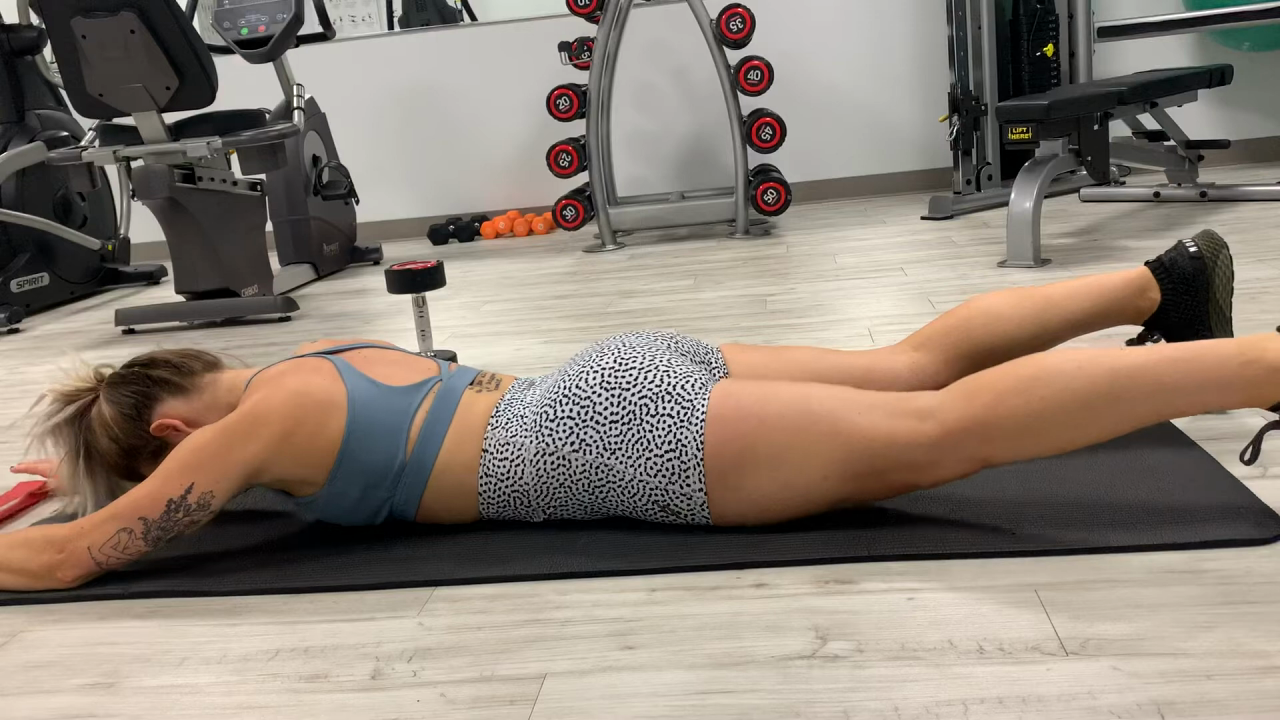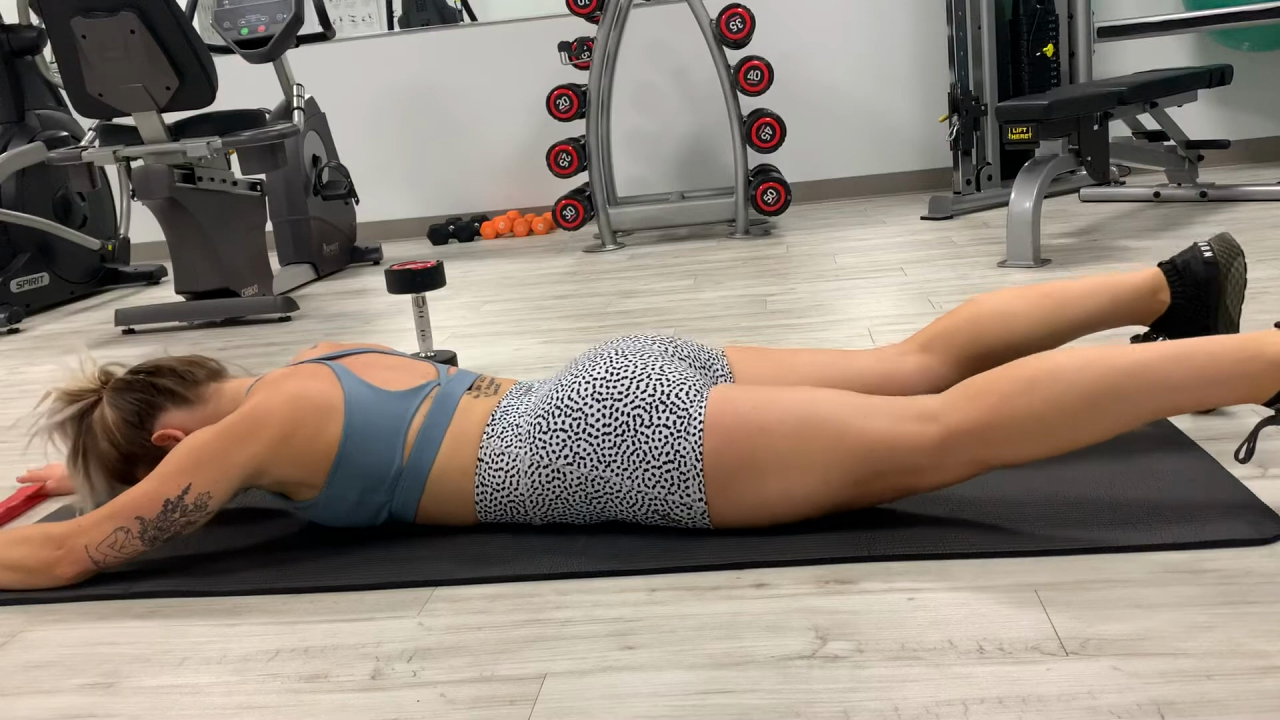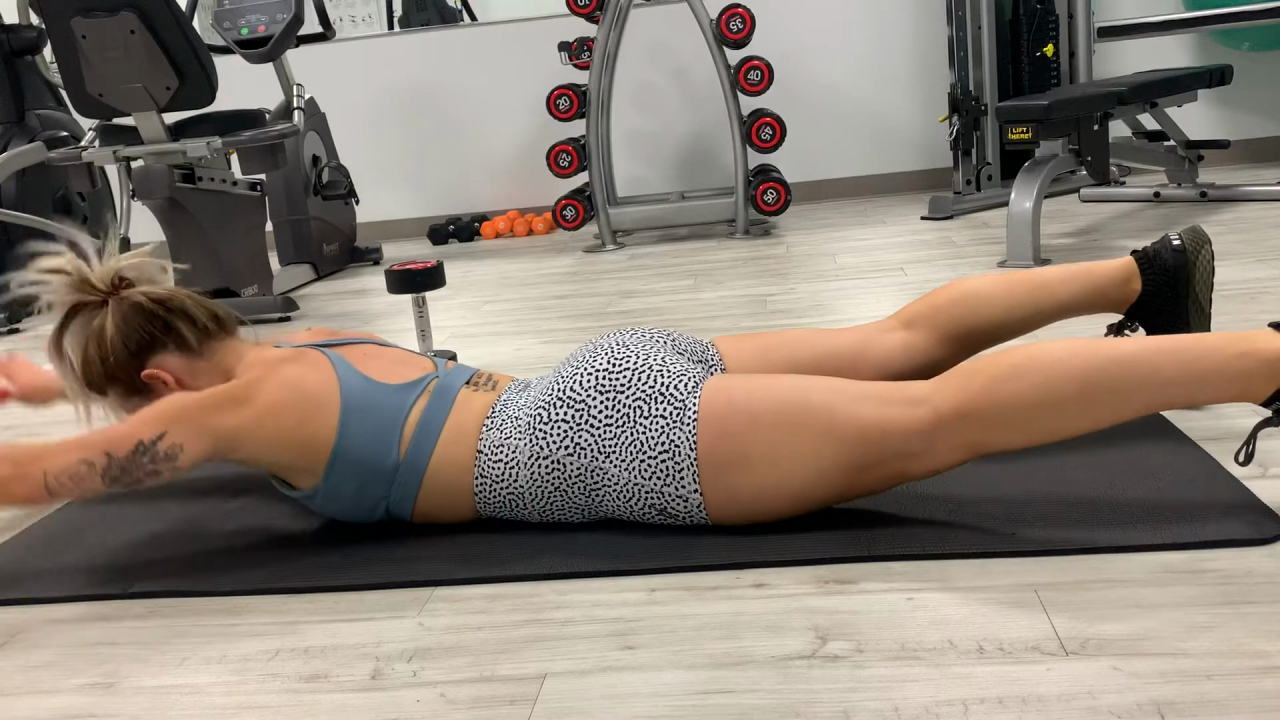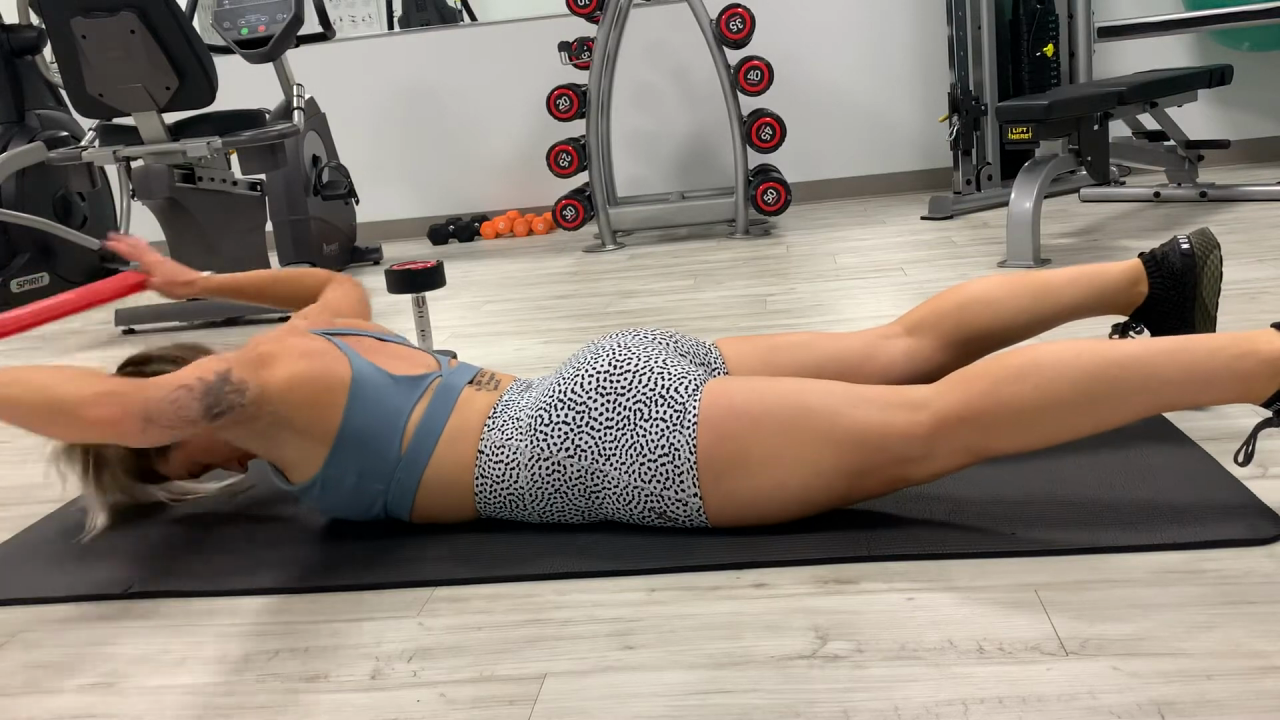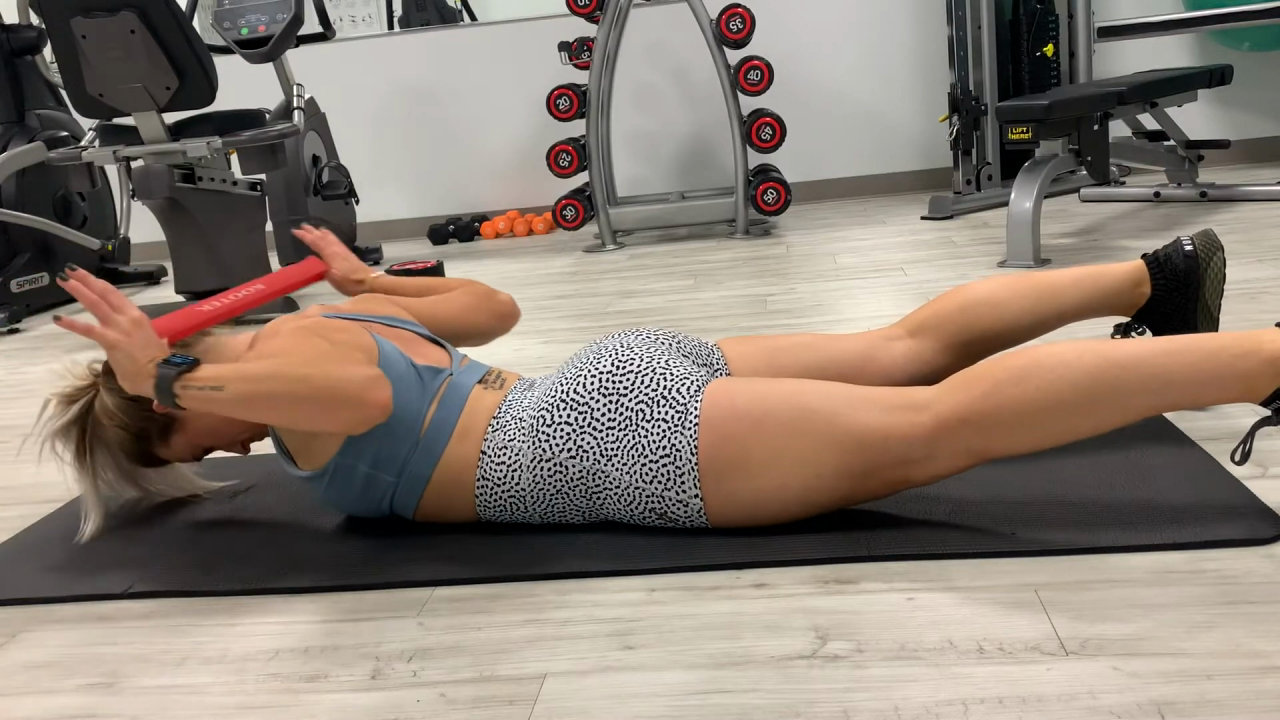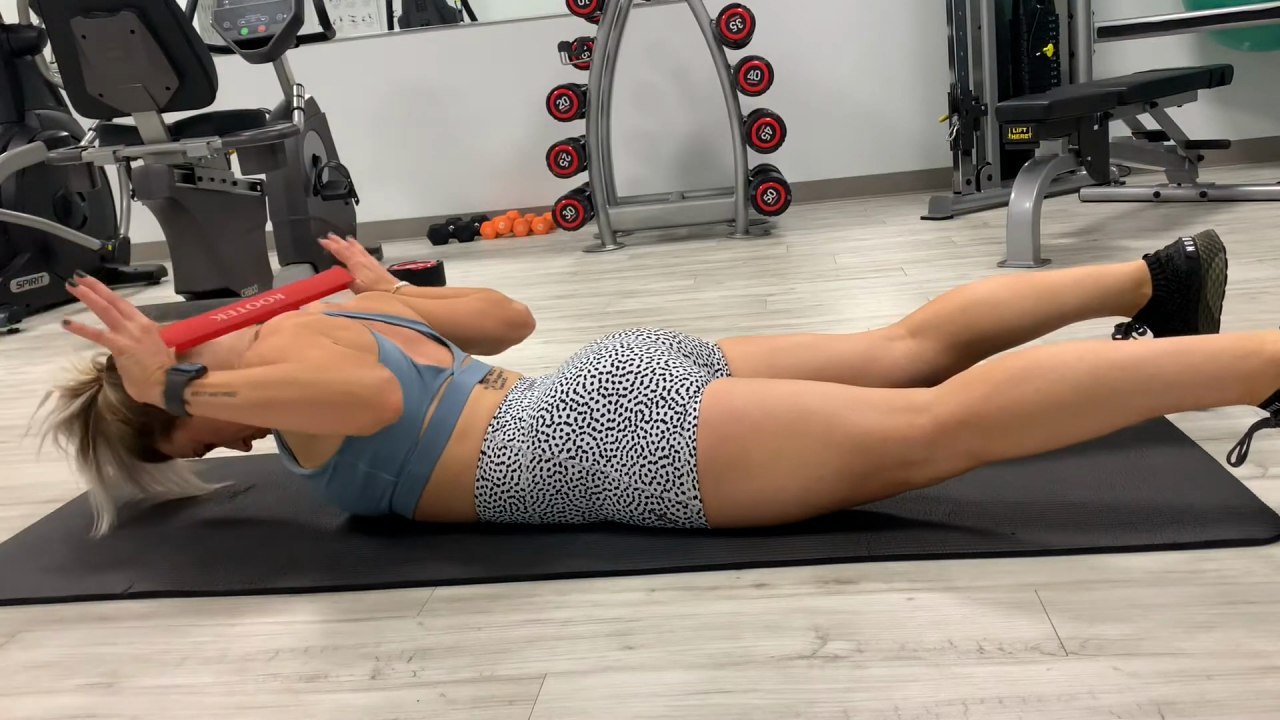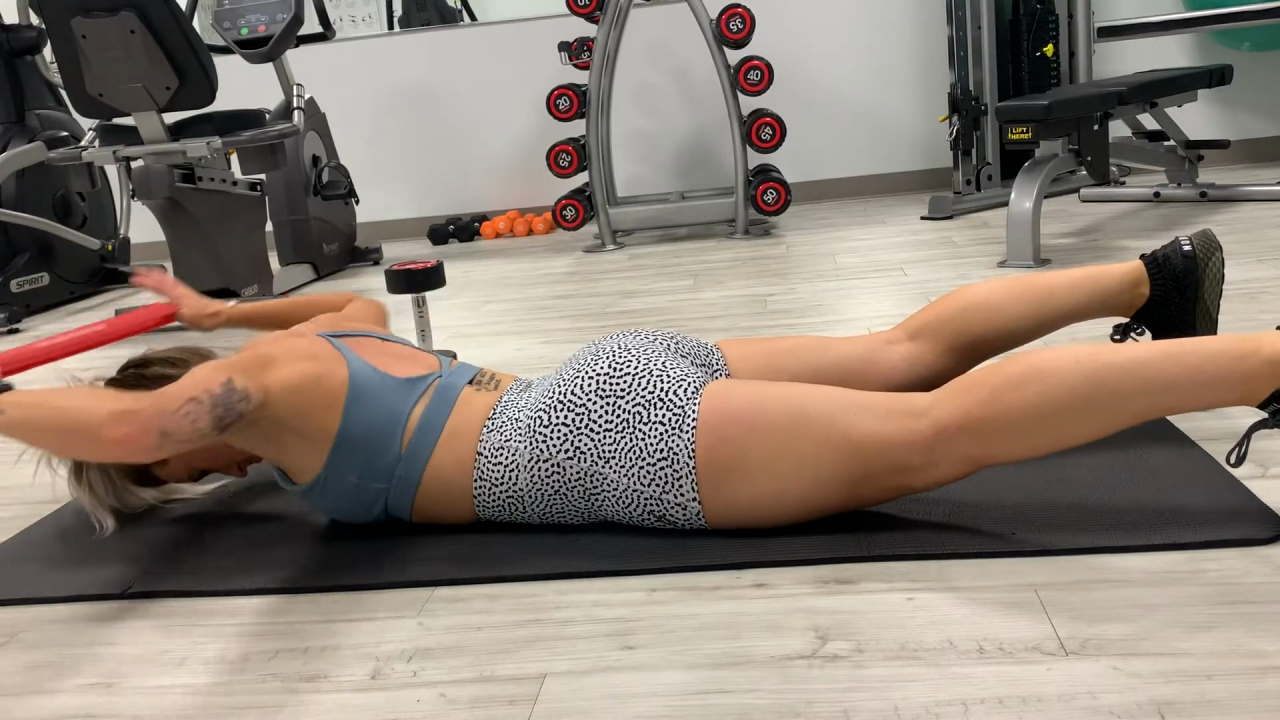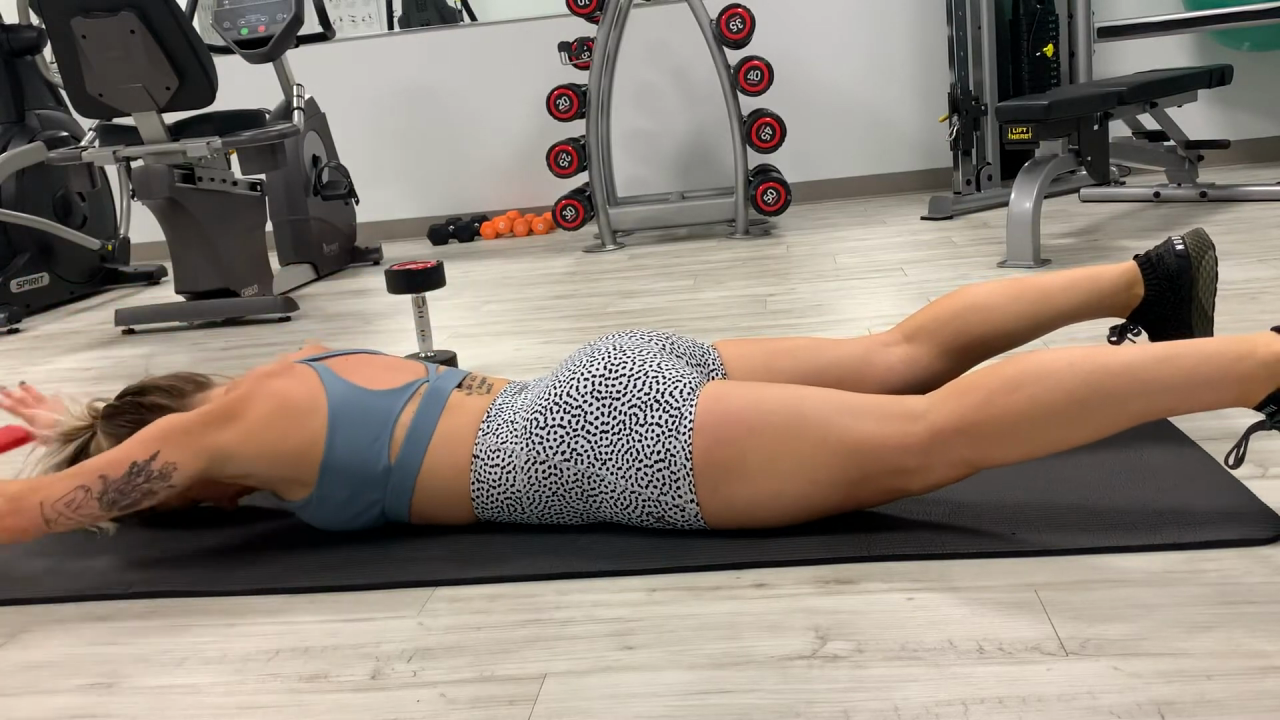
dt=0.5s
person 1, frame 1
left shoulder: (254, 429)
right shoulder: (311, 362)
left hip: (622, 441)
right hip: (630, 381)
left knee: (946, 431)
right knee: (920, 364)
right ankle: (1161, 286)
person 1, frame 2
left shoulder: (250, 434)
right shoulder: (317, 360)
left hip: (619, 449)
right hip: (625, 383)
left knee: (952, 433)
right knee: (924, 365)
right ankle: (1175, 286)
person 1, frame 3
left shoulder: (232, 408)
right shoulder: (303, 346)
left hip: (613, 445)
right hip: (622, 378)
left knee: (940, 421)
right knee: (902, 345)
right ankle: (1145, 278)
person 1, frame 4
left shoulder: (261, 380)
right shoulder: (309, 338)
left elbow: (129, 400)
right elbow: (345, 281)
right wrist: (203, 282)
left hip: (616, 438)
right hip: (622, 377)
left knee: (937, 425)
right knee: (905, 349)
right ankle: (1152, 273)
person 1, frame 5
left shoulder: (272, 362)
right shoulder: (330, 318)
left elbow: (365, 402)
right elbow: (494, 305)
left wrist: (167, 373)
left hip: (618, 445)
right hip: (626, 378)
left knee: (939, 427)
right knee: (903, 350)
right ankle: (1153, 280)
person 1, frame 6
left shoulder: (279, 351)
right shoulder: (334, 315)
left elbow: (378, 398)
right elbow: (509, 313)
left wrist: (175, 376)
left hip: (618, 444)
right hip: (623, 377)
left knee: (939, 430)
right knee: (903, 350)
right ankle: (1156, 278)
person 1, frame 7
left shoulder: (255, 384)
right shoulder: (314, 339)
left elbow: (116, 426)
right wrist: (215, 311)
left hip: (612, 448)
right hip: (624, 378)
left knee: (940, 434)
right knee: (905, 352)
right ankle: (1153, 277)
person 1, frame 8
left shoulder: (223, 432)
right shoulder: (291, 370)
left hip: (611, 444)
right hip: (615, 380)
left knee: (931, 438)
right knee: (900, 355)
right ankle: (1148, 276)
